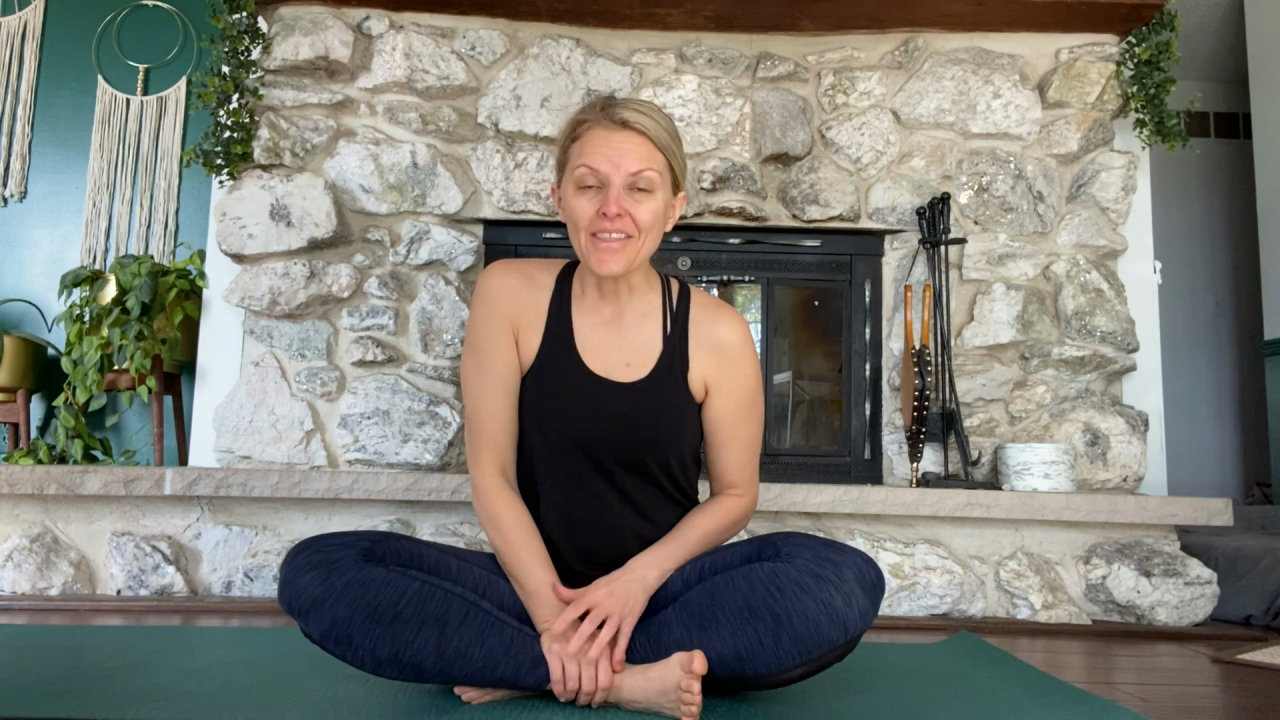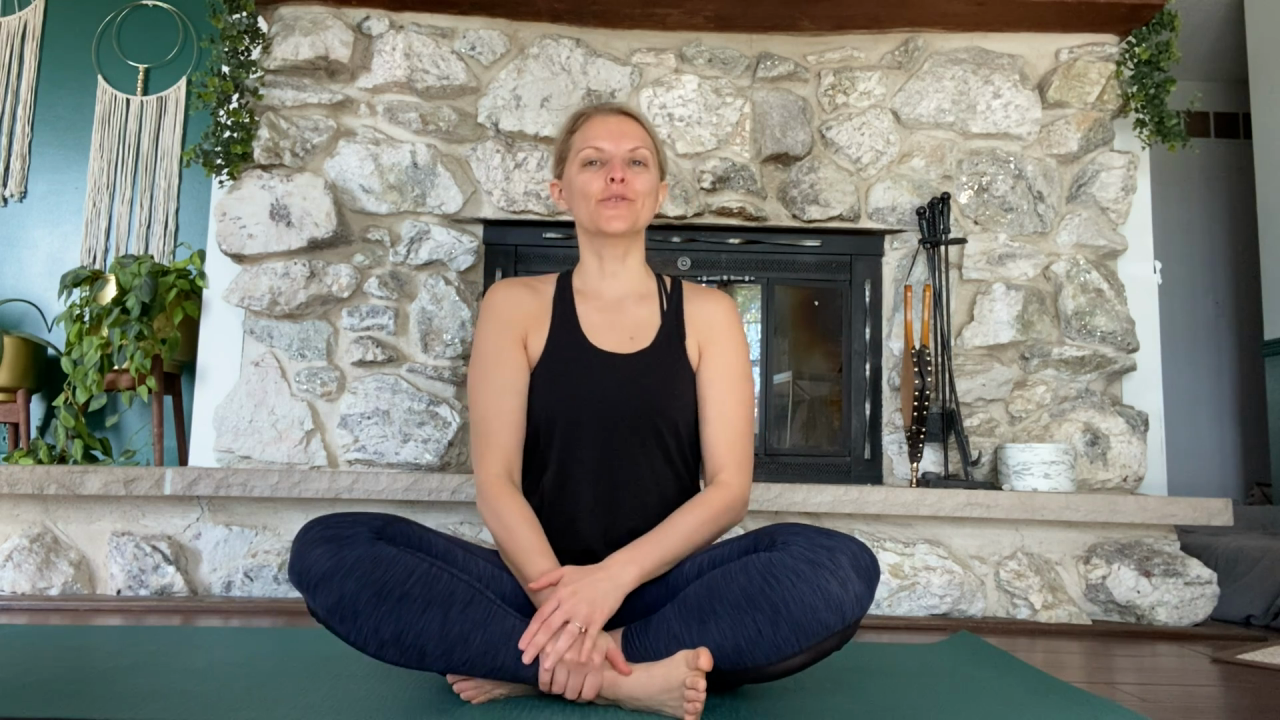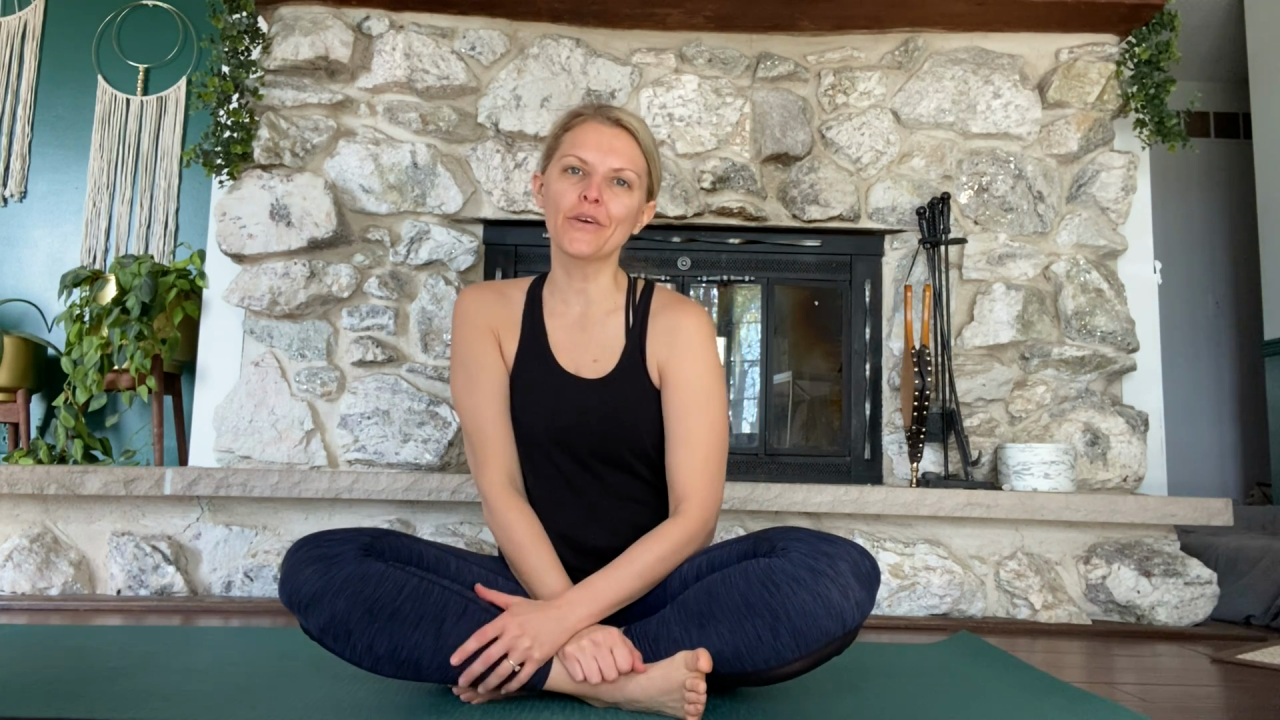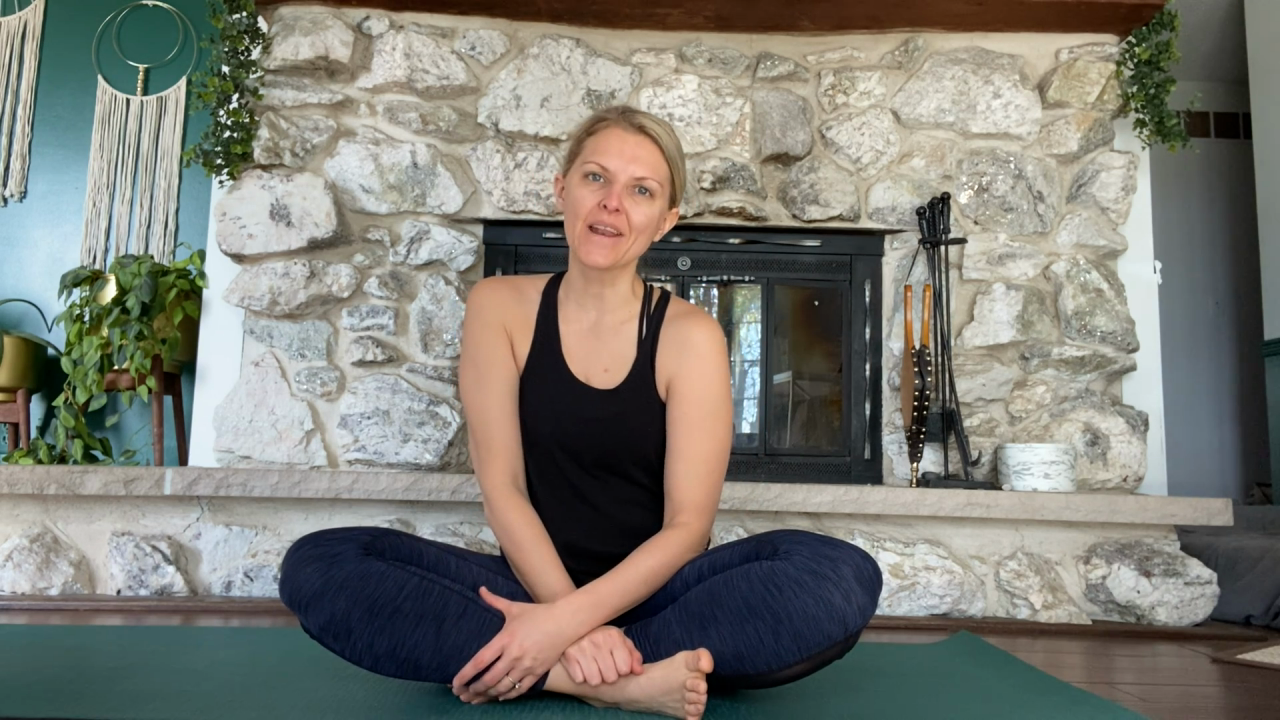
dt=1s
person 1, frame 1
left shoulder: (715, 331)
right shoulder: (509, 293)
left elbow: (735, 492)
right elbow: (491, 476)
left wrist: (645, 579)
right wrist: (552, 617)
left hip: (663, 593)
right hip: (538, 590)
left knee: (845, 583)
right knee: (315, 573)
left ankle: (525, 669)
person 1, frame 2
left shoulder: (707, 312)
right shoulder: (515, 304)
left elbow: (728, 489)
right elbow: (495, 481)
left wrist: (616, 577)
right wrist: (556, 599)
left hip: (668, 589)
right hip: (540, 587)
left knee: (842, 568)
right knee: (326, 548)
left ankle: (530, 668)
person 1, frame 3
left shoulder: (677, 323)
right shoulder: (486, 309)
left elbow: (694, 515)
right elbow: (500, 490)
left wrist: (566, 616)
right wrist: (569, 617)
left hip: (656, 592)
right hip: (535, 590)
left knee: (840, 575)
right knee: (316, 567)
person 1, frame 4
left shoulder: (689, 335)
right shoulder: (501, 305)
left elbow: (688, 526)
right elbow: (502, 488)
left wrist: (569, 622)
right wrist: (567, 618)
left hip: (654, 594)
right hip: (536, 588)
left knee: (841, 577)
right knee: (317, 564)
